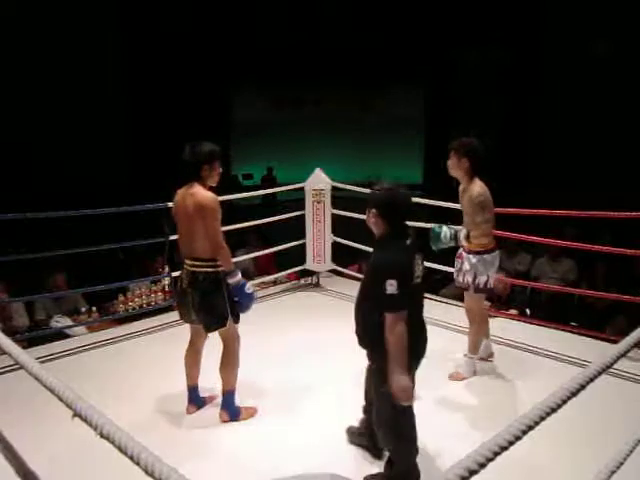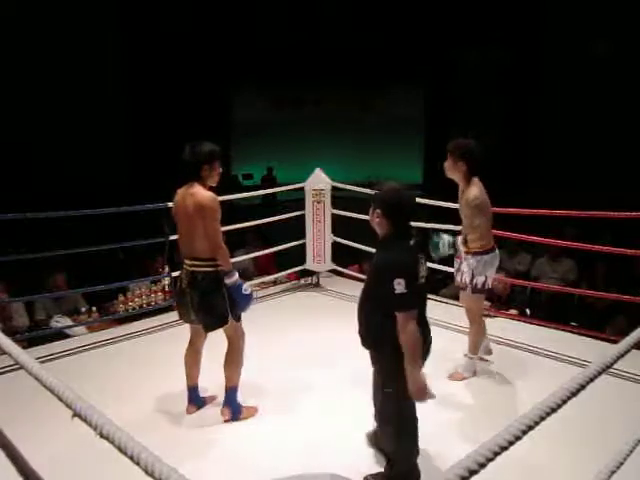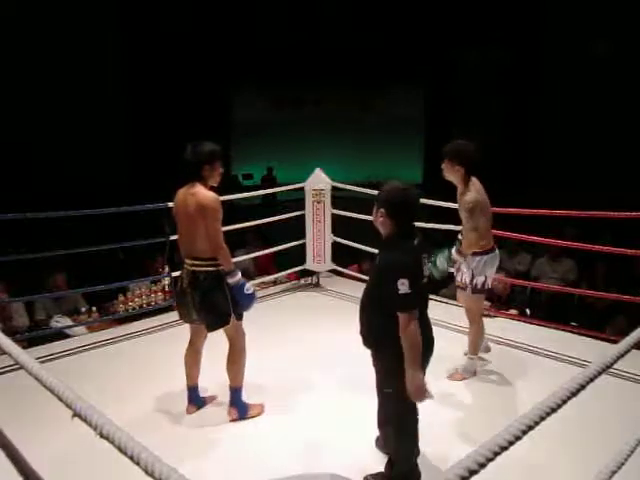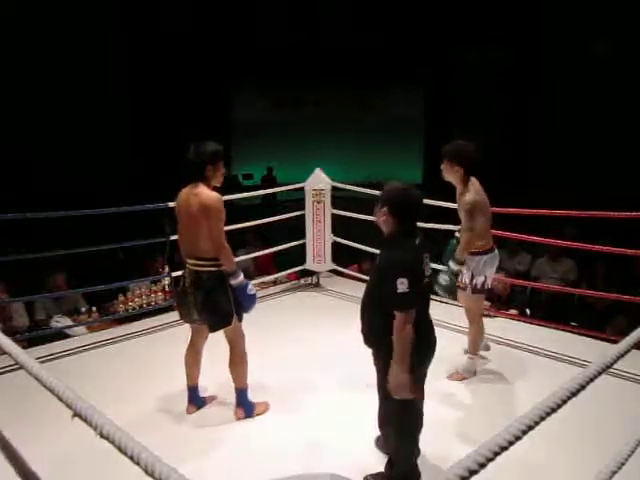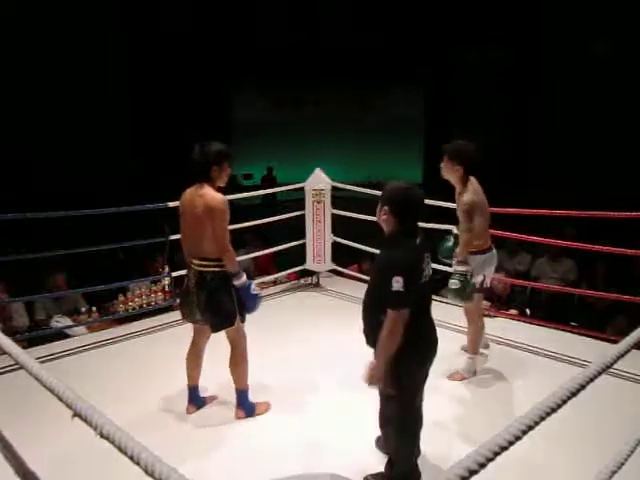
dt=0.1s
person 1, frame 1
left shoulder: (388, 259)
right shoulder: (404, 243)
left elbow: (395, 321)
left wrist: (399, 371)
left hip: (394, 349)
right hip: (410, 342)
left knee: (393, 409)
right knee: (378, 388)
right ankle: (370, 435)
person 1, frame 2
left shoulder: (394, 259)
right shoulder: (404, 244)
left elbow: (407, 320)
left wrist: (414, 369)
left hip: (395, 350)
right hip: (392, 346)
left knee: (395, 408)
right knee: (387, 400)
right ankle: (386, 440)
person 1, frame 3
left shoulder: (397, 259)
right shoulder: (407, 244)
left elbow: (409, 321)
left wrist: (414, 370)
left hip: (397, 351)
right hip: (394, 346)
left knee: (397, 408)
right knee: (393, 404)
right ankle: (392, 442)
person 1, frame 4
left shoulder: (397, 258)
right shoulder: (412, 243)
left elbow: (404, 320)
left wrist: (399, 367)
left hip: (402, 350)
right hip: (418, 344)
left knee: (398, 408)
right knee: (404, 406)
right ankle: (395, 442)
person 1, frame 5
left shoulder: (397, 257)
right shoulder: (414, 243)
left elbow: (396, 318)
left wrist: (378, 362)
left hip: (404, 351)
right hip: (420, 343)
left knee: (398, 408)
right knee: (405, 406)
right ankle: (395, 442)
person 2, frame 1
left shoulder: (180, 196)
right shoulder: (207, 199)
right elbow: (218, 245)
right wrist: (236, 277)
left hip: (190, 274)
right hip: (209, 278)
left knee: (197, 339)
right knee: (231, 340)
left ankle: (194, 399)
right ankle: (229, 408)
person 2, frame 2
left shoulder: (180, 195)
right shoulder: (207, 199)
right elbow: (217, 246)
right wrist: (233, 278)
left hip: (189, 274)
right hip: (208, 277)
left knee: (197, 338)
right knee: (236, 337)
left ankle: (194, 399)
right ankle: (230, 405)
person 2, frame 3
left shoulder: (180, 196)
right shoulder: (209, 199)
right elbow: (218, 246)
right wrist: (235, 278)
left hip: (189, 274)
right hip: (210, 277)
left knee: (196, 338)
right knee: (237, 337)
left ankle: (193, 399)
right ankle: (237, 405)
person 2, frame 4
left shoulder: (182, 196)
right shoulder: (212, 200)
left elbow: (182, 240)
right elbow: (221, 247)
right wrist: (237, 279)
left hip: (191, 275)
right hip: (212, 278)
left knee: (197, 338)
right knee: (236, 339)
left ankle: (194, 399)
right ankle: (243, 404)
person 2, frame 5
left shoulder: (187, 196)
right shoulder: (216, 201)
left elbow: (185, 240)
right elbow: (224, 249)
right wrist: (241, 280)
left hip: (195, 276)
right hip: (216, 278)
left knee: (199, 339)
right knee: (238, 341)
left ankle: (194, 399)
right ankle: (244, 405)
person 3, frame 1
left shoulder: (477, 193)
right shoulder: (464, 188)
left elbow: (485, 233)
left wrist: (453, 236)
left hip: (481, 257)
right hip: (471, 254)
left knee: (472, 309)
right knee: (477, 305)
left ankle: (469, 364)
right ankle: (485, 348)
person 3, frame 2
left shoulder: (473, 196)
right shoulder: (468, 185)
left elbow: (478, 237)
left wrist: (453, 243)
left hip: (480, 257)
right hip: (473, 254)
left knee: (473, 309)
right knee: (468, 302)
left ankle: (470, 364)
right ankle: (483, 344)
person 3, frame 3
left shoulder: (470, 198)
right shoulder: (468, 185)
left elbow: (472, 241)
left wrist: (451, 256)
right wrist: (458, 250)
left hip: (480, 257)
right hip: (474, 254)
left knee: (473, 310)
right knee: (464, 299)
left ankle: (470, 364)
right ankle: (481, 342)
person 3, frame 4
left shoulder: (469, 199)
right shoulder: (469, 183)
left elbow: (467, 241)
left wrist: (452, 268)
right wrist: (457, 252)
left hip: (479, 257)
right hip: (476, 253)
left knee: (472, 308)
right knee: (465, 297)
left ankle: (470, 364)
right ankle: (480, 342)
person 3, frame 5
left shoulder: (467, 199)
right shoulder: (468, 182)
left elbow: (467, 241)
left wrist: (459, 273)
right wrist: (455, 236)
left hip: (478, 256)
right hip: (475, 252)
left knee: (471, 309)
right knee: (470, 303)
left ankle: (470, 365)
right ankle: (480, 340)
